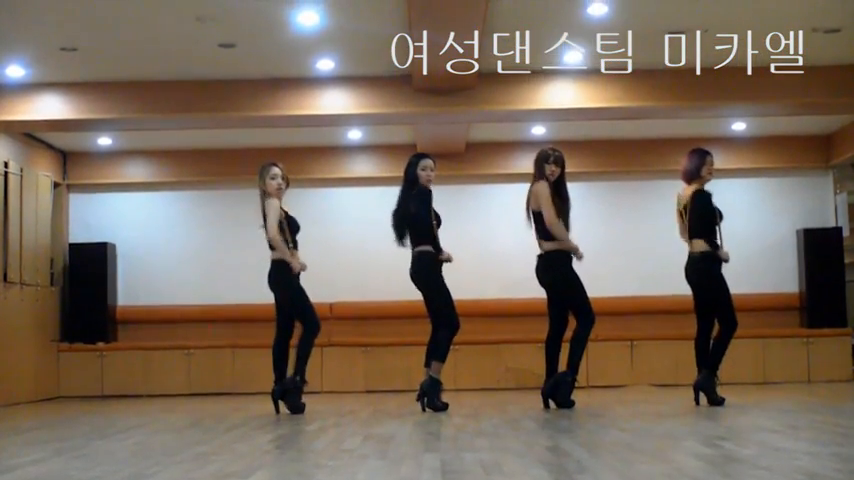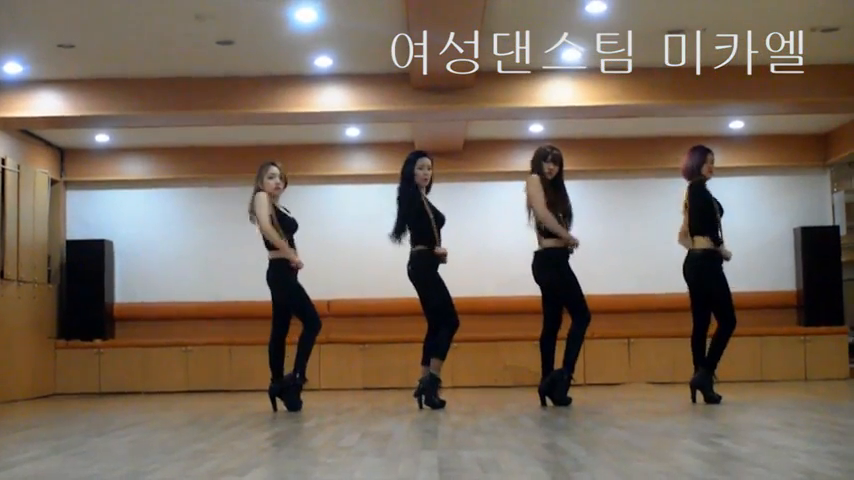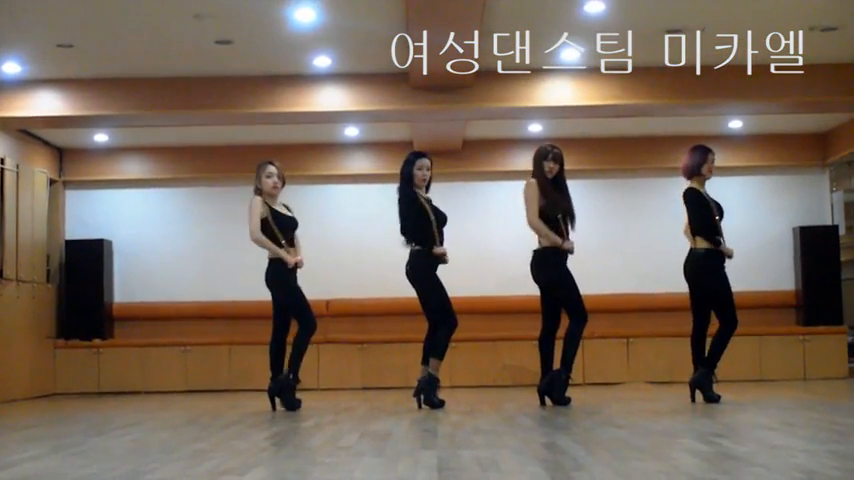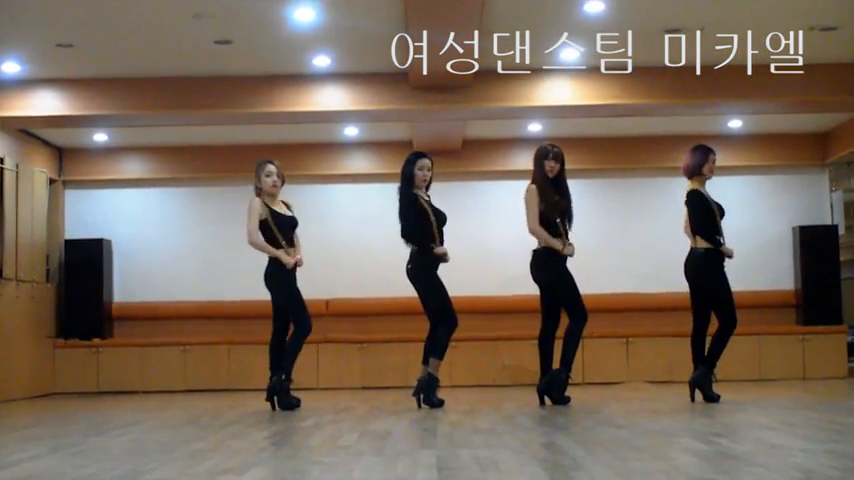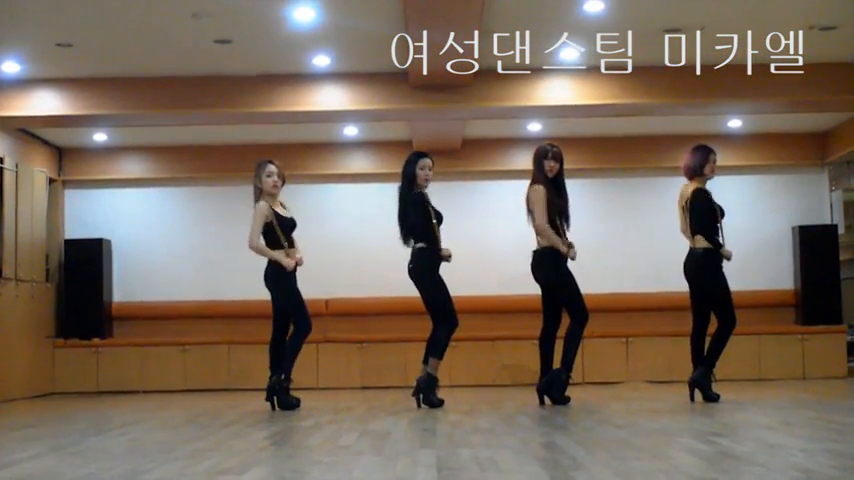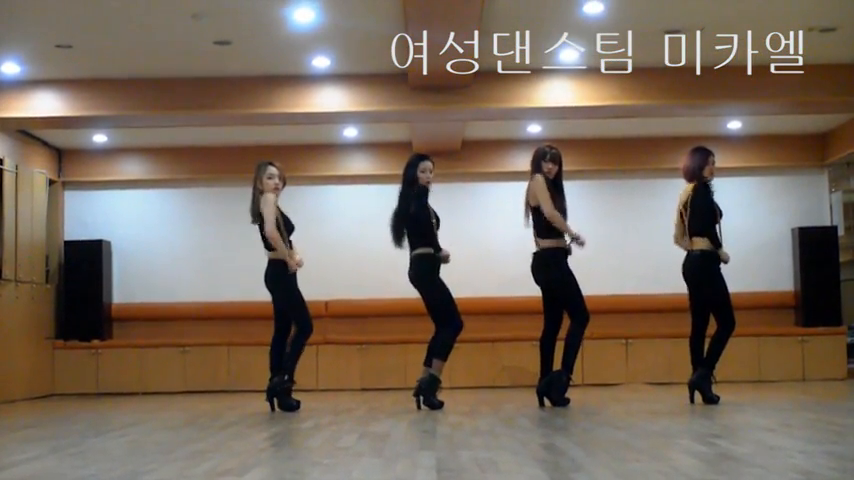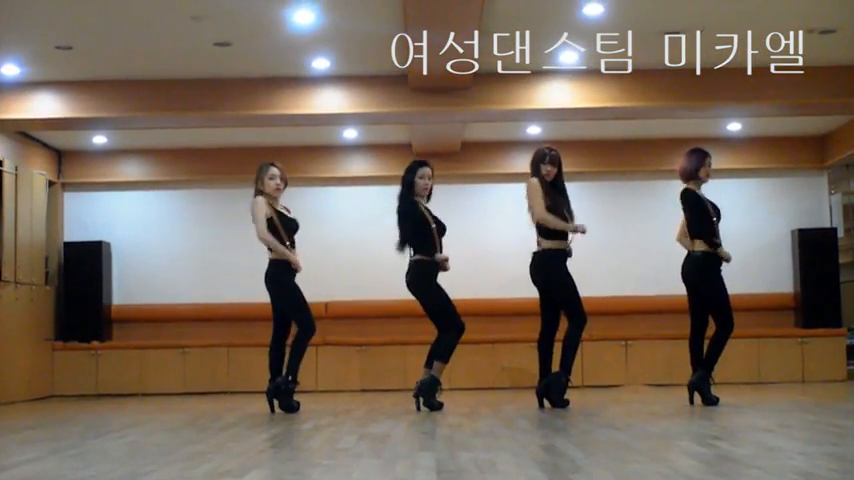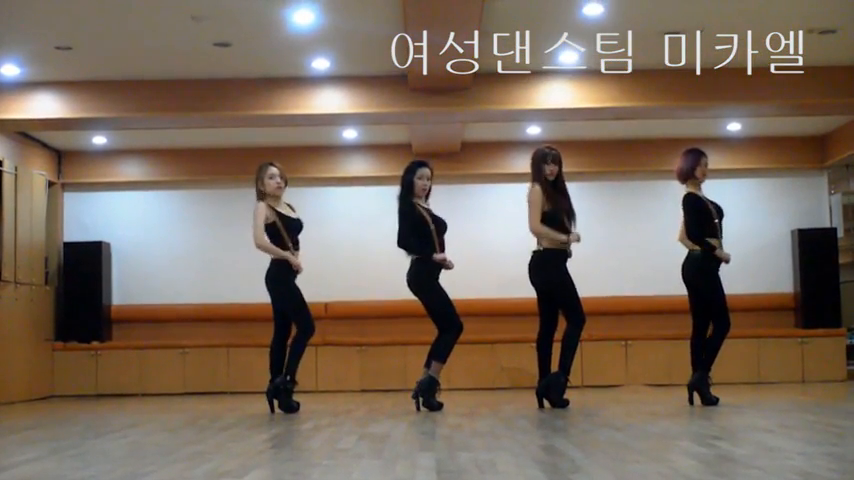
dt=0.2s
person 1, frame 1
left shoulder: (552, 190)
right shoulder: (540, 186)
right elbow: (552, 222)
left wrist: (569, 247)
right wrist: (573, 248)
left hip: (551, 263)
right hip: (556, 263)
left knee: (558, 325)
right knee: (586, 318)
left ankle: (552, 385)
right ankle: (568, 376)
person 1, frame 2
left shoulder: (554, 189)
right shoulder: (534, 181)
left elbow: (549, 222)
right elbow: (542, 214)
left wrist: (566, 240)
right wrist: (568, 237)
left hip: (550, 261)
right hip: (551, 260)
left knee: (552, 323)
right knee: (581, 316)
left ankle: (549, 382)
right ankle: (564, 374)
person 1, frame 3
left shoulder: (555, 190)
right shoulder: (533, 184)
left elbow: (557, 223)
right elbow: (533, 221)
left wrist: (565, 242)
right wrist: (561, 242)
left hip: (551, 261)
right hip: (548, 261)
left knee: (550, 323)
right knee: (579, 316)
left ankle: (547, 382)
right ankle: (562, 374)
person 1, frame 4
left shoulder: (556, 190)
right shoulder: (535, 188)
left elbow: (558, 225)
right elbow: (533, 226)
left wrist: (566, 244)
right wrist: (561, 247)
left hip: (550, 261)
right hip: (548, 261)
left knee: (550, 322)
right knee: (578, 315)
left ankle: (547, 382)
right ankle: (561, 374)
person 1, frame 5
left shoulder: (553, 187)
right shoulder: (538, 187)
left elbow: (555, 225)
right elbow: (541, 225)
left wrist: (564, 247)
right wrist: (565, 249)
left hip: (548, 260)
right hip: (549, 260)
left knee: (551, 322)
right knee: (579, 315)
left ankle: (546, 381)
right ankle: (561, 374)
person 1, frame 6
left shoulder: (551, 187)
right shoulder: (537, 181)
left elbow: (552, 222)
right elbow: (550, 213)
left wrist: (567, 236)
right wrist: (573, 235)
left hip: (548, 261)
right hip: (550, 261)
left knee: (552, 323)
right knee: (580, 316)
left ankle: (546, 383)
right ankle: (562, 375)
person 1, frame 7
left shoulder: (555, 191)
right shoulder: (534, 184)
left elbow: (553, 223)
right elbow: (540, 216)
left wrist: (569, 229)
right wrist: (572, 227)
left hip: (549, 262)
right hip: (549, 262)
left knee: (549, 325)
right knee: (577, 318)
left ankle: (545, 385)
right ankle: (560, 377)
person 1, frame 8
left shoulder: (555, 191)
right shoulder: (538, 190)
right elbow: (535, 226)
left wrist: (565, 239)
right wrist: (565, 238)
left hip: (545, 263)
right hip: (549, 263)
left knee: (547, 325)
right knee: (576, 318)
left ankle: (546, 385)
right ankle: (559, 378)
person 2, frame 1
left shoulder: (685, 195)
right shoulder: (701, 193)
right elbow: (705, 228)
right wrist: (719, 250)
left hip: (695, 264)
right hip: (706, 264)
left knee: (705, 325)
right knee: (728, 322)
left ankle: (704, 379)
right ankle: (707, 376)
person 2, frame 2
left shoulder: (694, 191)
right shoulder: (698, 187)
left elbow: (684, 234)
right elbow: (707, 223)
right wrist: (722, 248)
left hip: (694, 262)
right hip: (705, 262)
left knee: (701, 323)
right knee: (727, 321)
left ankle: (701, 377)
right ankle: (704, 374)
person 2, frame 3
left shoulder: (698, 193)
right shoulder: (693, 193)
right elbow: (703, 227)
right wrist: (723, 248)
left hip: (696, 262)
right hip: (706, 262)
left knee: (700, 323)
right knee: (728, 321)
left ankle: (701, 377)
right ankle: (704, 373)
person 2, frame 4
left shoulder: (696, 193)
right shoulder: (695, 194)
right elbow: (702, 228)
right wrist: (724, 248)
left hip: (696, 261)
right hip: (706, 261)
left knee: (700, 322)
right knee: (728, 320)
left ankle: (700, 376)
right ankle: (703, 372)
person 2, frame 5
left shoulder: (686, 191)
right shoulder: (702, 192)
right elbow: (707, 227)
right wrist: (723, 250)
left hip: (694, 260)
right hip: (706, 261)
left knee: (700, 322)
right knee: (727, 320)
left ankle: (700, 375)
right ankle: (703, 372)
person 2, frame 6
left shoulder: (688, 194)
right shoulder: (702, 189)
left elbow: (678, 237)
right elbow: (706, 226)
right wrist: (721, 251)
left hip: (693, 263)
right hip: (704, 263)
left knee: (699, 324)
right knee: (726, 322)
left ankle: (699, 377)
right ankle: (703, 374)
person 2, frame 7
left shoulder: (695, 196)
right shoulder: (690, 194)
left elbow: (682, 236)
right elbow: (700, 229)
left wrist: (697, 248)
right wrist: (720, 251)
left hip: (696, 265)
right hip: (703, 265)
left knee: (698, 326)
right knee: (725, 323)
left ankle: (699, 378)
right ankle: (702, 376)
person 2, frame 8
left shoulder: (696, 198)
right shoulder: (691, 198)
left elbow: (684, 236)
right elbow: (693, 233)
left wrist: (705, 251)
right wrist: (718, 252)
left hip: (697, 265)
right hip: (702, 266)
left knee: (701, 325)
right knee: (721, 323)
left ankle: (699, 379)
right ankle: (700, 377)
person 3, frame 1
left shoulder: (418, 197)
right shoulder: (419, 195)
left elbow: (424, 231)
right elbow: (424, 225)
left wrist: (439, 253)
right wrist: (440, 253)
left hip: (426, 265)
right hip: (426, 265)
left knee: (440, 325)
right knee: (450, 323)
left ankle: (428, 386)
right ankle: (432, 384)
person 3, frame 2
left shoulder: (423, 199)
right shoulder: (411, 194)
left elbow: (432, 227)
right elbow: (412, 225)
left wrist: (438, 250)
right wrist: (434, 248)
left hip: (426, 265)
right hip: (423, 265)
left knee: (437, 323)
right knee: (449, 321)
left ankle: (425, 382)
right ankle: (431, 381)
person 3, frame 3
left shoulder: (426, 200)
right shoulder: (409, 197)
left elbow: (436, 226)
right elbow: (407, 229)
left wrist: (439, 251)
right wrist: (432, 248)
left hip: (426, 266)
right hip: (421, 265)
left knee: (437, 323)
right knee: (447, 321)
left ankle: (424, 382)
right ankle: (430, 381)
person 3, frame 4
left shoulder: (425, 199)
right shoulder: (410, 198)
left elbow: (434, 229)
right elbow: (409, 231)
left wrist: (440, 250)
right wrist: (433, 250)
left hip: (425, 265)
right hip: (421, 266)
left knee: (438, 323)
right knee: (447, 321)
left ankle: (424, 382)
right ankle: (429, 380)
person 3, frame 5
left shoulder: (417, 197)
right shoulder: (417, 196)
left elbow: (426, 229)
right elbow: (420, 229)
left wrist: (439, 250)
right wrist: (439, 250)
left hip: (424, 263)
right hip: (424, 264)
left knee: (442, 322)
right knee: (448, 320)
left ankle: (424, 381)
right ankle: (429, 381)
person 3, frame 6
left shoulder: (417, 199)
right shoulder: (417, 196)
right elbow: (421, 225)
left wrist: (438, 253)
right wrist: (439, 250)
left hip: (425, 268)
right hip: (424, 268)
left knee: (444, 325)
right knee: (453, 323)
left ankle: (425, 381)
right ankle: (430, 381)
person 3, frame 7
left shoulder: (423, 209)
right shoulder: (409, 205)
right elbow: (408, 237)
left wrist: (439, 259)
right wrist: (434, 256)
left hip: (425, 275)
right hip: (421, 275)
left knee: (446, 329)
right knee: (455, 326)
left ankle: (426, 383)
right ankle: (430, 382)
person 3, frame 8
left shoulder: (426, 208)
right shoulder: (408, 207)
right elbow: (404, 241)
left wrist: (442, 258)
right wrist: (432, 256)
left hip: (428, 274)
right hip: (422, 274)
left knee: (446, 328)
right knee: (453, 326)
left ankle: (425, 384)
right ankle: (430, 383)
person 4, frame 1
left shoulder: (280, 208)
right shoulder: (271, 202)
right elbow: (272, 235)
left wrist: (296, 260)
right wrist: (294, 260)
left hip: (286, 273)
right hip: (282, 273)
left knee: (284, 332)
right knee: (311, 325)
left ankle: (281, 387)
right ankle: (295, 381)
person 4, frame 2
left shoulder: (282, 209)
right shoulder: (261, 198)
right elbow: (265, 228)
left wrist: (296, 257)
right wrist: (291, 255)
left hip: (286, 272)
right hip: (280, 271)
left knee: (280, 330)
right knee: (312, 322)
left ankle: (278, 384)
right ankle: (296, 377)
person 4, frame 3
left shoulder: (284, 207)
right shoulder: (258, 202)
left elbow: (293, 237)
right elbow: (255, 235)
left wrist: (298, 256)
right wrist: (284, 255)
left hip: (287, 272)
right hip: (278, 271)
left knee: (281, 330)
right knee: (308, 323)
left ankle: (278, 383)
right ankle: (288, 378)
person 4, frame 4
left shoulder: (285, 205)
right shoulder: (258, 204)
left elbow: (293, 235)
right elbow: (253, 238)
left wrist: (298, 255)
right wrist: (281, 256)
left hip: (287, 271)
right hip: (277, 272)
left knee: (281, 329)
right knee: (303, 325)
left ankle: (277, 384)
right ankle: (281, 380)
person 4, frame 5
left shoulder: (280, 206)
right shoulder: (263, 206)
right elbow: (254, 243)
left wrist: (296, 254)
right wrist: (282, 259)
left hip: (284, 272)
right hip: (278, 272)
left knee: (281, 329)
right knee: (303, 325)
left ankle: (276, 384)
right ankle: (281, 380)
person 4, frame 6
left shoulder: (274, 207)
right shoulder: (266, 199)
right elbow: (271, 233)
left wrist: (295, 256)
right wrist: (289, 257)
left hip: (283, 272)
right hip: (279, 272)
left knee: (283, 330)
right knee: (304, 326)
left ankle: (276, 384)
right ankle: (284, 380)
person 4, frame 7
left shoulder: (284, 209)
right shoulder: (260, 202)
right elbow: (262, 234)
left wrist: (292, 257)
right wrist: (290, 256)
left hip: (284, 273)
right hip: (279, 273)
left knee: (281, 332)
right knee: (307, 326)
left ankle: (276, 385)
right ankle: (287, 381)
person 4, frame 8
left shoulder: (288, 207)
right shoulder: (263, 207)
right elbow: (259, 241)
left wrist: (294, 259)
right wrist: (289, 257)
left hip: (285, 275)
right hip: (279, 274)
left knee: (282, 332)
right knee: (306, 327)
left ankle: (277, 385)
right ankle: (285, 381)
